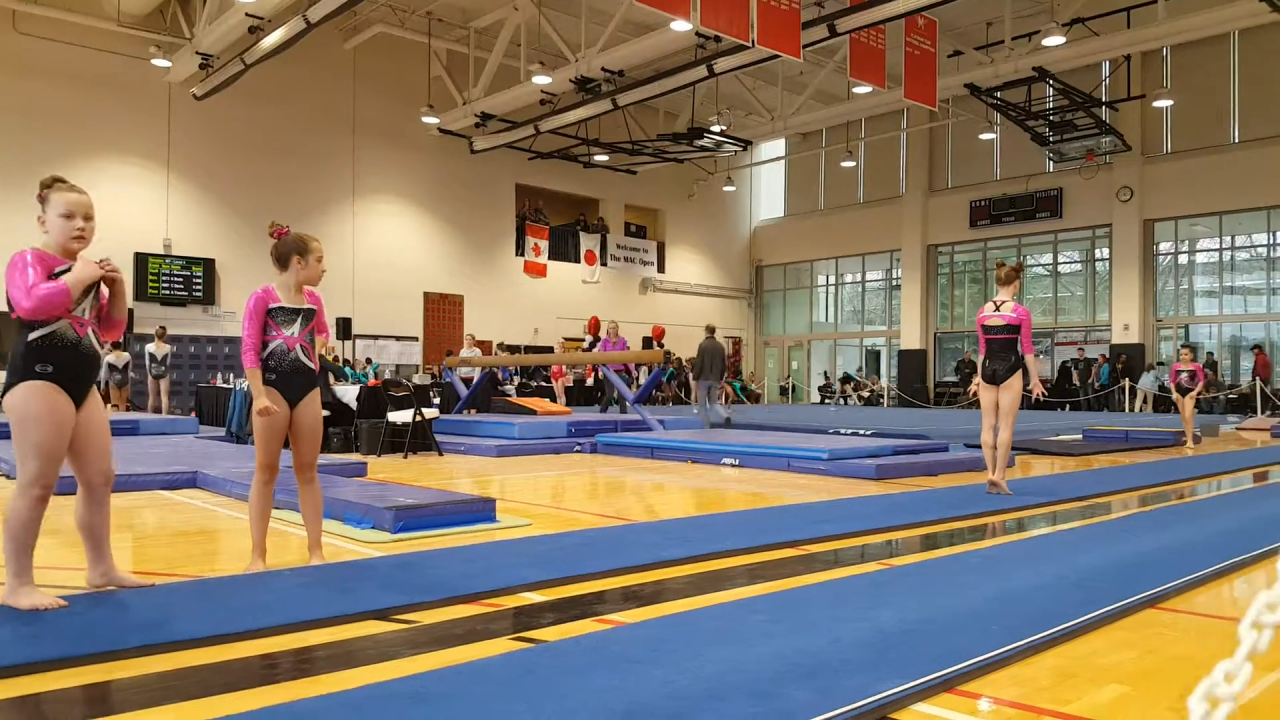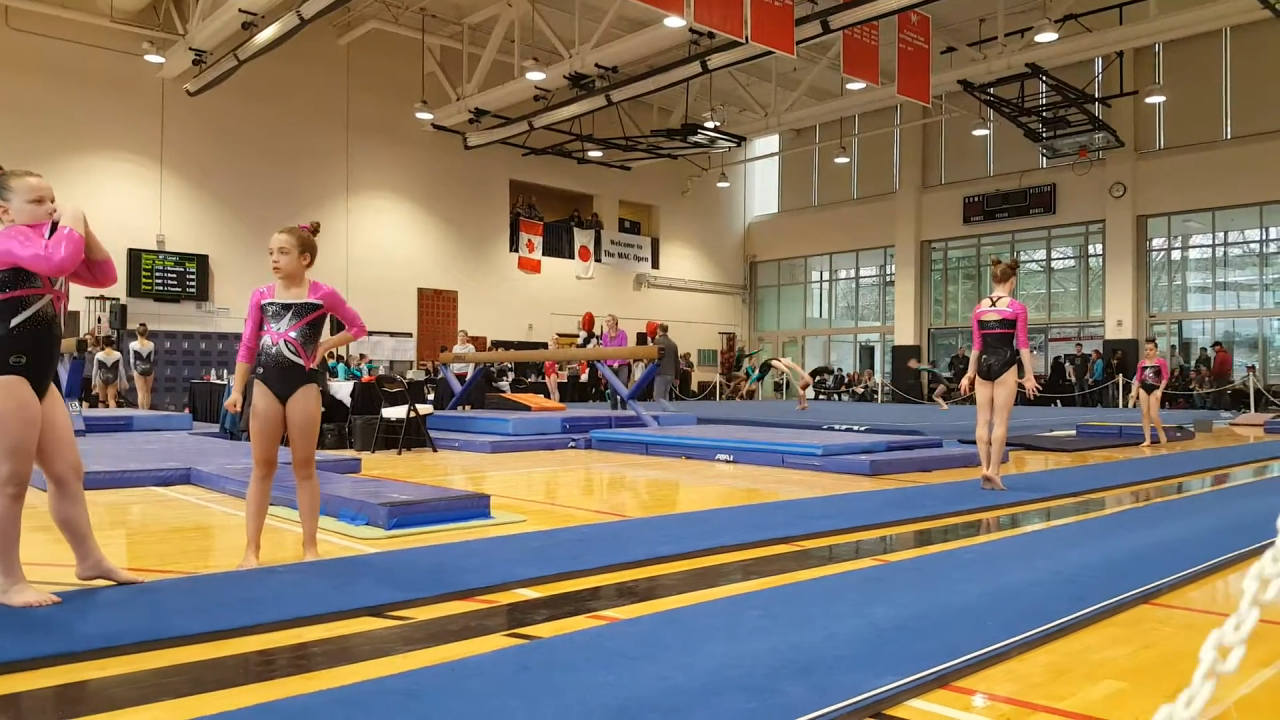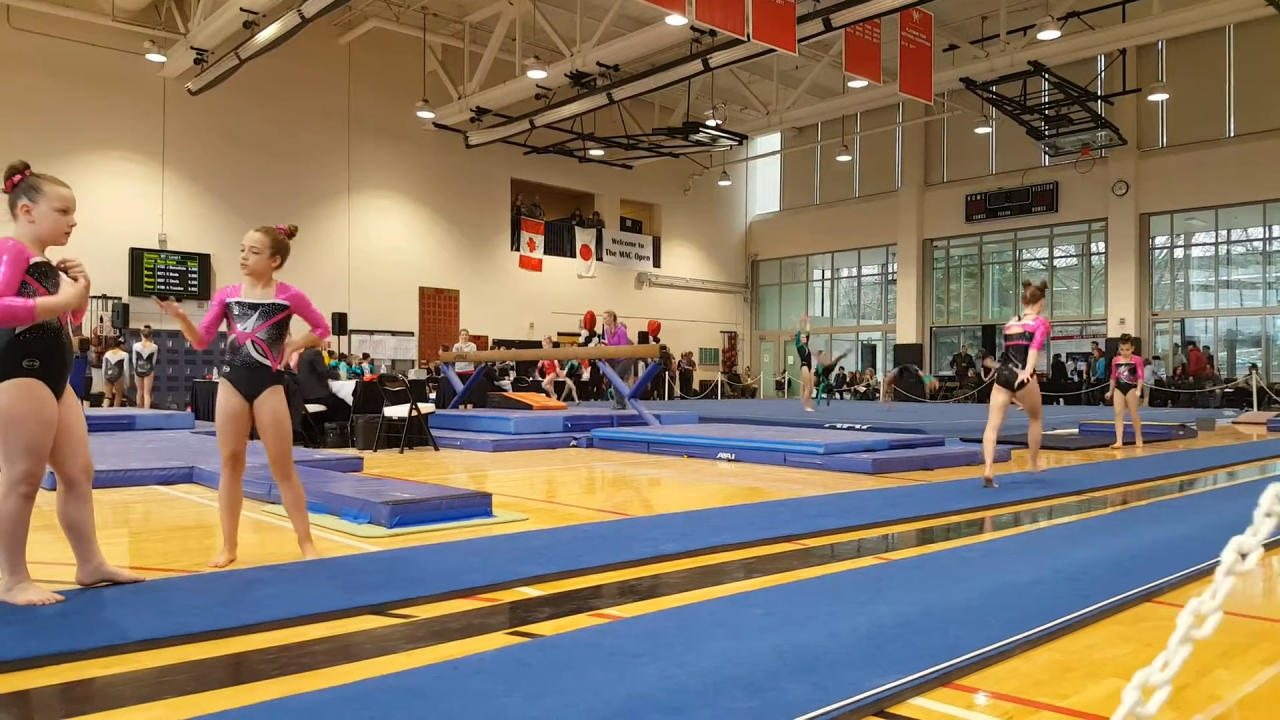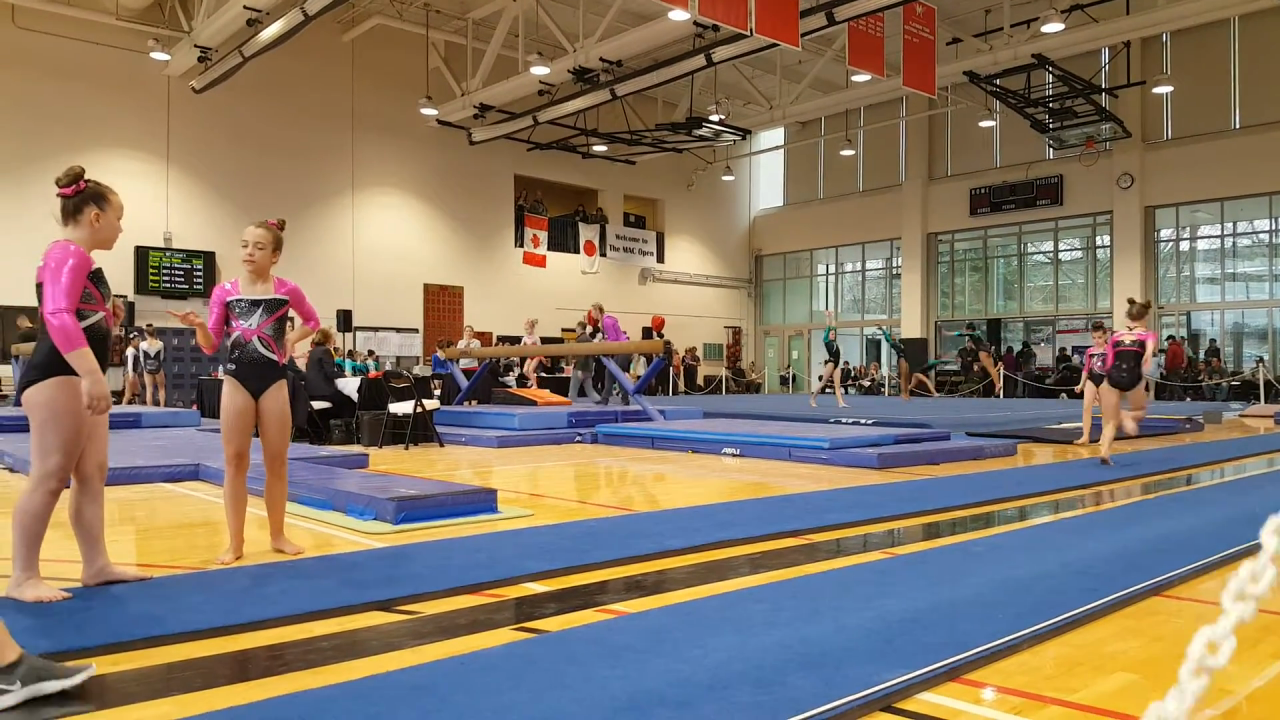
dt=0.7s
person 1, frame 1
left shoulder: (85, 272)
left elbow: (110, 330)
left wrist: (117, 289)
right wrist: (79, 277)
left hip: (83, 385)
right hip: (39, 381)
left knee: (99, 479)
right knee: (37, 484)
left ankle: (102, 568)
person 1, frame 2
left shoulder: (45, 241)
left elbow: (104, 276)
right elbow: (62, 258)
left wrist: (83, 230)
right wrist: (71, 223)
left hip: (38, 375)
left knee: (68, 472)
left ankle: (89, 558)
person 1, frame 3
left shoulder: (44, 262)
left elbow: (69, 317)
left wrist: (80, 288)
right wrist: (62, 300)
left hip: (53, 378)
left knee: (78, 473)
left ankle: (91, 564)
person 1, frame 4
left shoulder: (76, 258)
right shoulder: (69, 254)
right elbow: (57, 318)
left wrist: (106, 317)
right wrist: (93, 376)
left hip: (75, 378)
right hip: (57, 378)
left knee: (93, 474)
right knee: (50, 477)
left ankle: (96, 564)
right ankle: (23, 577)
person 2, frame 1
left shoulder: (314, 300)
right shoulder: (261, 298)
right elbow: (249, 351)
left wrist: (314, 352)
right wrist: (259, 395)
left hip: (308, 388)
right hip: (273, 387)
left knee: (307, 471)
right knee: (266, 471)
left ankle: (316, 551)
right ankle: (258, 554)
person 2, frame 2
left shoulder: (323, 295)
right shoulder: (261, 296)
left elbow: (357, 328)
right elbow: (247, 347)
left wrist: (324, 346)
right wrist: (237, 390)
left hip: (304, 384)
right hip: (266, 382)
left knee: (304, 467)
right knee: (262, 467)
left ankle: (310, 546)
right ankle: (252, 549)
person 2, frame 3
left shoulder: (290, 296)
right shoulder: (227, 294)
left elbow: (322, 329)
right elbow: (202, 340)
left wrist: (292, 346)
right wrist: (181, 317)
left hip: (269, 383)
right hip: (232, 382)
left knee: (282, 467)
right knee: (231, 463)
left ankle: (306, 541)
right ankle: (229, 545)
person 2, frame 4
left shoulder: (288, 291)
right shoulder: (224, 292)
left elbow: (312, 321)
right elbow: (211, 345)
left wrist: (291, 340)
right wrist: (198, 326)
left hip: (273, 378)
right hip: (237, 378)
left knee: (277, 462)
right knee: (235, 461)
left ankle: (278, 534)
right ankle: (235, 541)
person 3, frame 1
left shoulder: (983, 312)
right shoulder: (1020, 312)
left elbow: (982, 348)
right elbow: (1027, 348)
left wrist: (979, 377)
right wrist: (1035, 379)
left hip: (988, 369)
right hip: (1010, 369)
left knee: (988, 425)
right knee: (1005, 426)
left ankle: (991, 476)
right ankle: (999, 476)
person 3, frame 2
left shoulder: (979, 308)
right shoulder: (1017, 307)
left elbow: (976, 344)
right elbow: (1022, 343)
left wrist: (970, 373)
right wrist: (1029, 375)
left hip: (984, 364)
right hip: (1005, 364)
left knee: (983, 421)
right knee: (1000, 422)
left ankle: (985, 471)
right ankle: (993, 472)
person 3, frame 3
left shoulder: (1010, 324)
right shoulder: (1041, 322)
right elbow: (1036, 345)
right wrist: (1028, 370)
left hip: (1003, 374)
right hip: (1023, 375)
left knee: (993, 425)
right knee: (1035, 420)
left ankle: (988, 469)
right ankle: (1033, 462)
person 3, frame 4
left shoulder: (1115, 335)
right shoulder: (1148, 334)
right elbow: (1151, 342)
right wrist: (1148, 353)
left hip: (1113, 377)
right hip: (1132, 376)
left knee: (1110, 420)
right knee: (1140, 411)
left ankle: (1105, 452)
right ankle: (1127, 416)
